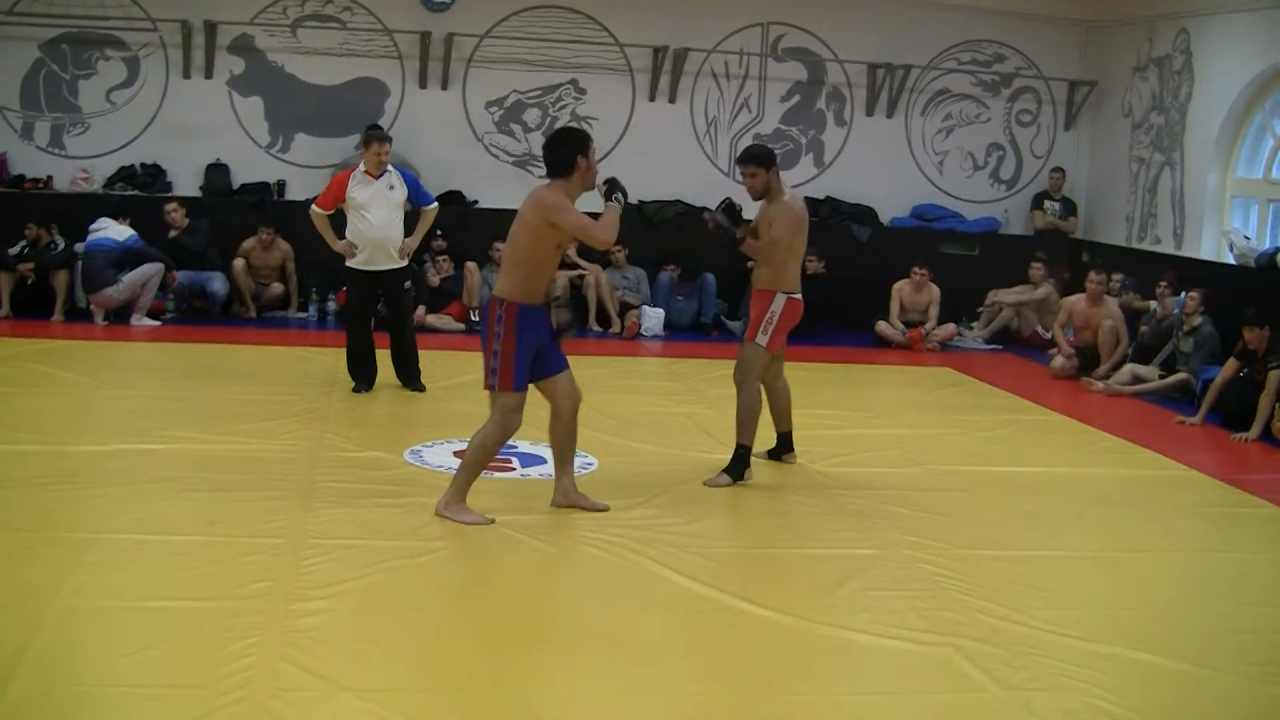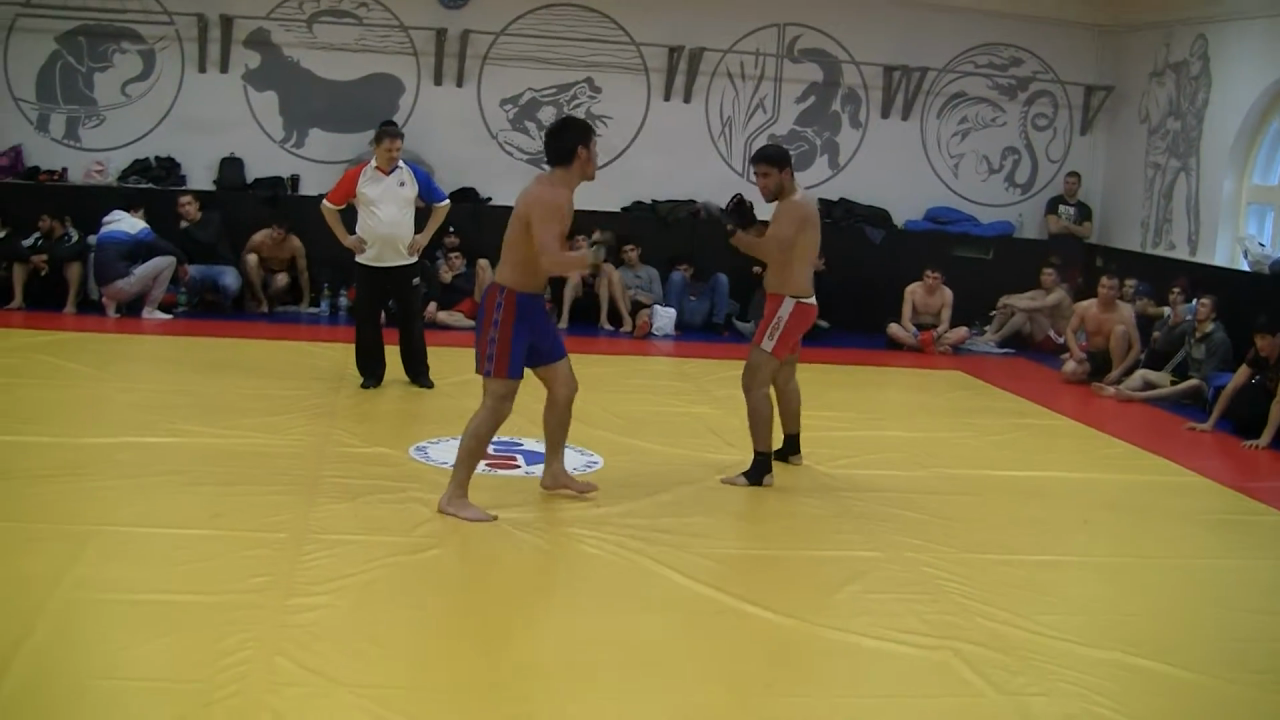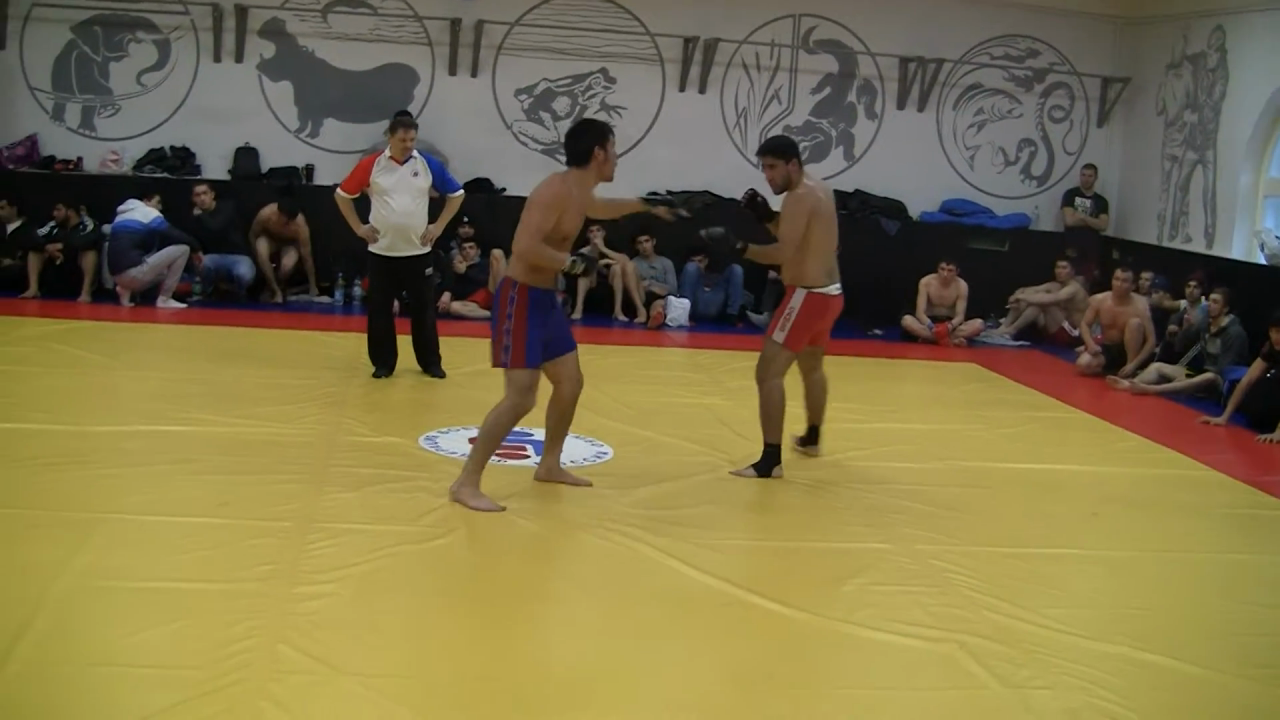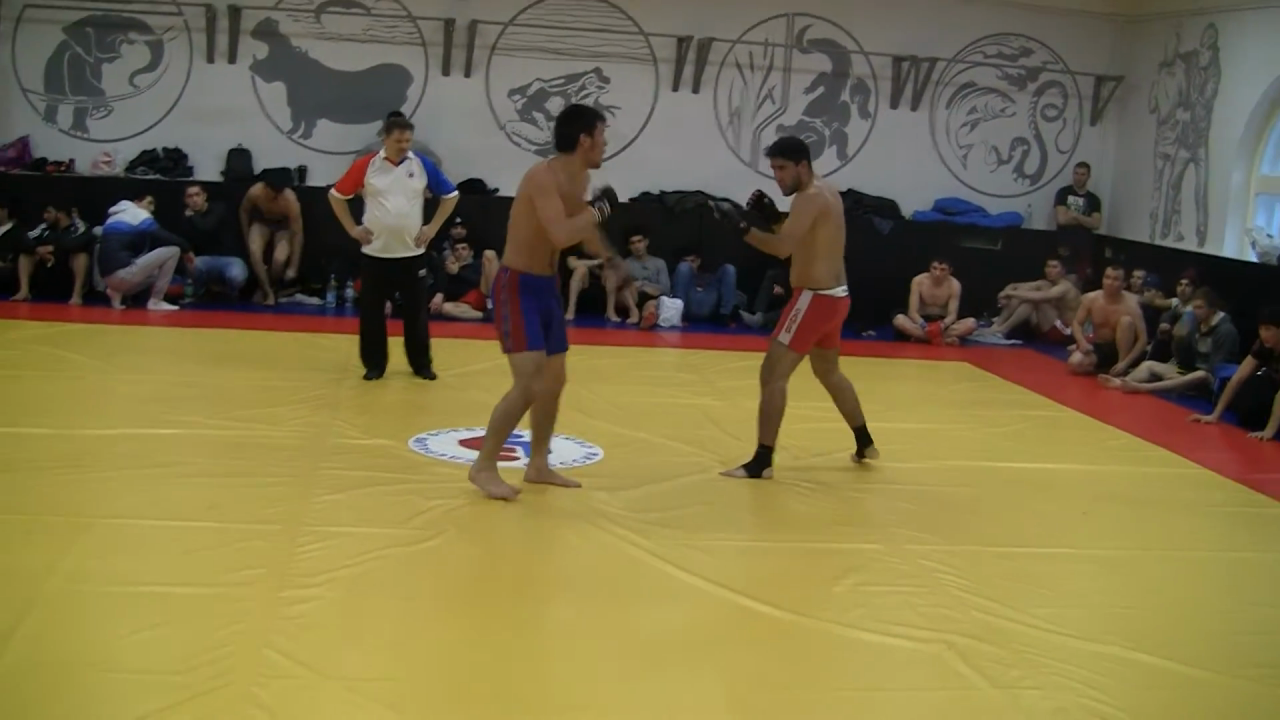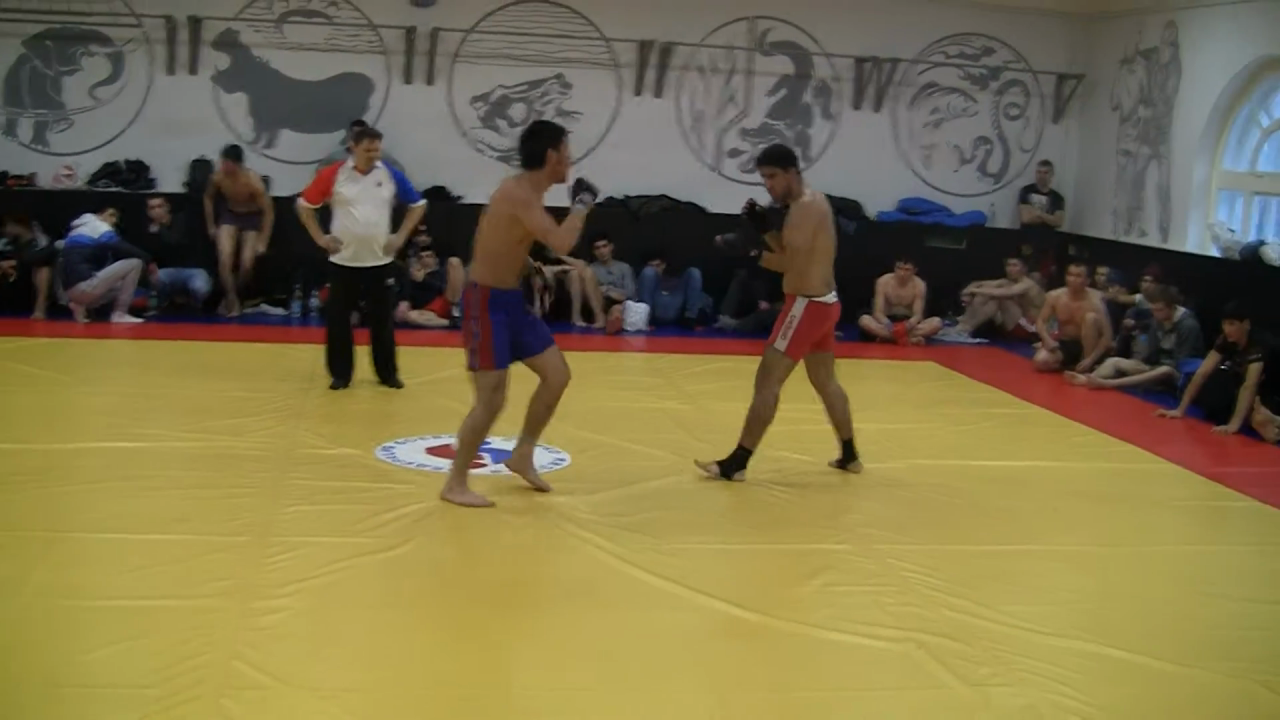
dt=0.2s
person 1, frame 1
left shoulder: (555, 199)
right shoulder: (550, 202)
right elbow: (603, 239)
left wrist: (556, 305)
right wrist: (615, 202)
left hip: (536, 314)
right hip: (509, 317)
left knee: (568, 400)
right knee: (506, 418)
left ankle: (565, 489)
right ankle: (452, 500)
person 1, frame 2
left shoulder: (556, 189)
right shoulder: (547, 195)
right elbow: (558, 264)
left wrist: (578, 249)
right wrist: (590, 257)
left hip: (535, 304)
right hip: (508, 304)
left knee: (564, 387)
right knee: (498, 405)
left ankle: (555, 470)
right ankle: (454, 495)
person 1, frame 3
left shoulder: (582, 192)
right shoulder: (554, 191)
left elbow: (603, 209)
right elbow: (525, 248)
left wrist: (650, 207)
right wrist: (573, 263)
left hip: (545, 298)
right hip: (520, 298)
left knee: (571, 382)
right knee: (519, 398)
left ankle: (549, 464)
right ankle: (467, 483)
person 1, frame 4
left shoulder: (577, 177)
right shoulder: (543, 176)
left elbow: (585, 229)
right elbow: (562, 236)
left wrist: (611, 258)
right wrist: (599, 206)
left hip: (546, 286)
right hip: (518, 287)
left knee: (554, 380)
right knee: (530, 383)
left ankle: (539, 465)
right ankle: (483, 466)
person 1, frame 5
left shoulder: (528, 189)
right shoulder: (518, 194)
right elbow: (557, 240)
right wrist: (582, 203)
left hip: (510, 299)
right hip: (486, 301)
left knee: (558, 374)
right knee: (491, 398)
left ankle: (522, 456)
right ankle: (455, 484)
person 2, frame 1
left shoulder: (788, 207)
right shoulder: (769, 204)
left elbow: (773, 254)
right elbow: (755, 239)
left wrist: (737, 236)
right wrist: (737, 223)
left hip: (779, 300)
right hip: (769, 298)
left knee: (745, 375)
right knee: (771, 374)
left ankle: (739, 464)
right ankle: (784, 447)
person 2, frame 2
left shoulder: (794, 206)
right shoulder: (796, 203)
left elbow: (768, 252)
right elbow: (772, 242)
left wrist: (730, 229)
right wrist: (748, 222)
left hip: (789, 304)
right hip: (795, 303)
left knee: (754, 381)
right knee: (784, 378)
left ankle: (761, 468)
right ankle: (791, 447)
person 2, frame 3
left shoulder: (799, 197)
right shoulder: (819, 190)
left elbow: (783, 253)
left wrist: (736, 245)
right wrist: (765, 216)
left hip: (808, 296)
right hip: (827, 293)
left knee: (768, 373)
right knee: (811, 367)
left ankle: (770, 460)
right ankle: (812, 437)
person 2, frame 4
left shoulder: (808, 199)
right shoulder: (828, 194)
left elbow: (782, 248)
left wrist: (741, 225)
right wrist: (768, 218)
left hip: (815, 298)
right hip: (835, 296)
left knee: (772, 374)
right knee: (829, 373)
left ankle: (762, 462)
right ankle: (864, 443)
person 2, frame 5
left shoulder: (804, 207)
right shoulder: (813, 200)
left elbow: (793, 264)
right wrist: (764, 228)
left hip: (808, 305)
right hip: (823, 302)
left knee: (767, 382)
right knee: (825, 380)
left ankle: (736, 463)
right ankle: (849, 455)
person 3, frame 1
left shoulder: (403, 178)
right shoulder: (346, 180)
left elbow: (430, 207)
right elbow: (318, 211)
left wrist: (415, 239)
right wrist: (335, 243)
left hip: (396, 265)
right hip: (359, 266)
left knee: (402, 322)
right knee: (358, 324)
left ankle: (410, 377)
right ankle: (362, 378)
person 3, frame 2
left shoulder: (414, 174)
right shoulder: (357, 175)
left elbow: (442, 203)
right elbow: (329, 206)
left wrist: (425, 236)
right wrist: (345, 238)
left hip: (405, 261)
right hip: (369, 261)
left knee: (411, 319)
right knee: (367, 320)
left ankle: (419, 373)
right ankle: (371, 374)
person 3, frame 3
left shoulder: (428, 165)
right shoulder: (371, 165)
left elbow: (456, 194)
right elbow: (343, 194)
left wrist: (439, 226)
right wrist: (358, 227)
left hip: (419, 251)
right hip: (381, 251)
left knee: (423, 308)
right knee: (379, 309)
left ankle: (430, 362)
right ankle: (383, 363)
person 3, frame 4
left shoulder: (423, 166)
right shoulder: (366, 165)
left elbow: (450, 195)
right elbow: (337, 195)
left wrist: (433, 227)
right wrist: (352, 228)
left hip: (412, 253)
right hip: (375, 252)
left knee: (416, 310)
right knee: (371, 310)
left ankle: (422, 364)
right ankle: (374, 364)
person 3, frame 5
left shoulder: (390, 175)
right shoulder: (334, 174)
left elbow: (417, 204)
right elbow: (304, 204)
left wrist: (401, 236)
right wrist: (319, 237)
left hip: (380, 261)
right hip: (343, 261)
left knee: (382, 319)
right knee: (338, 319)
left ankle: (387, 373)
right ankle: (340, 374)
